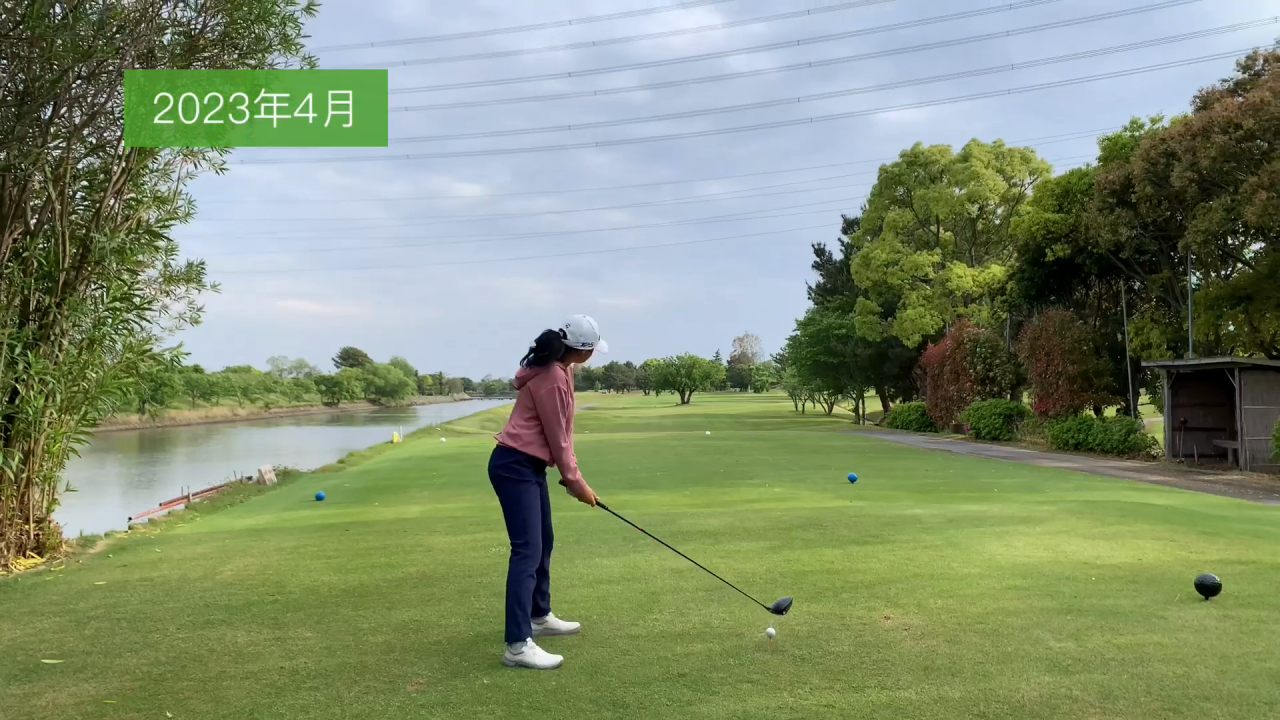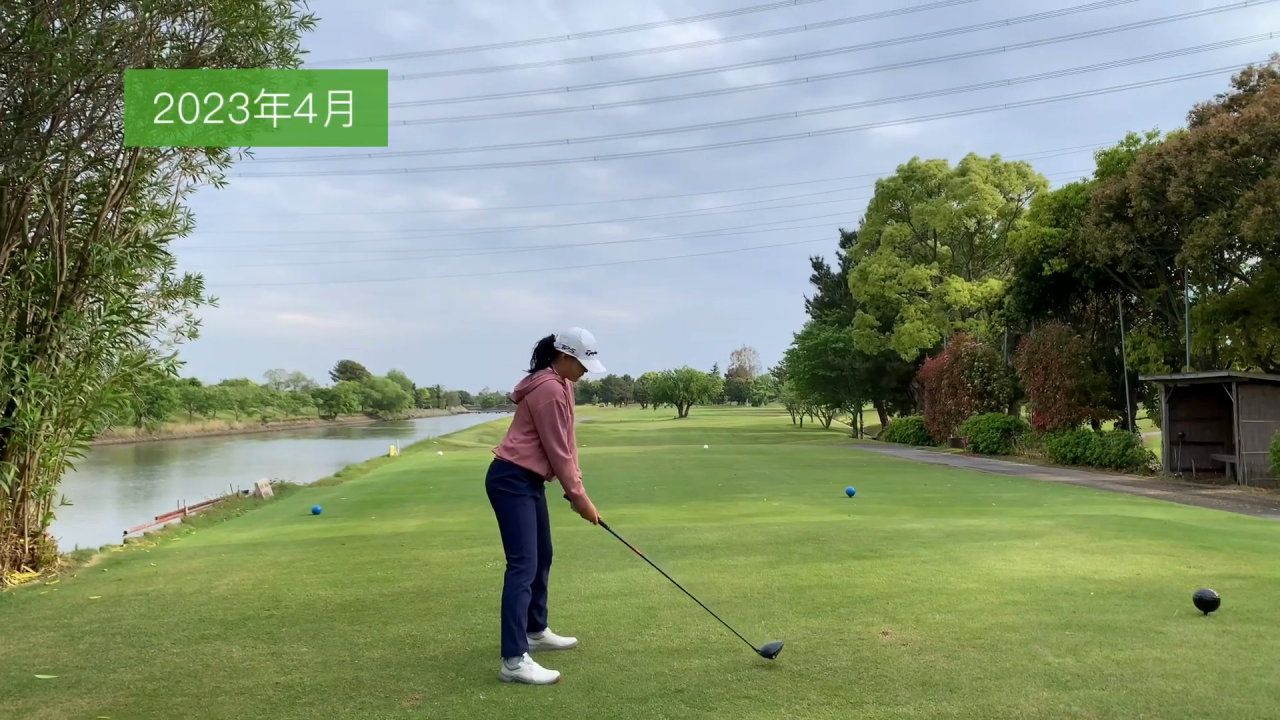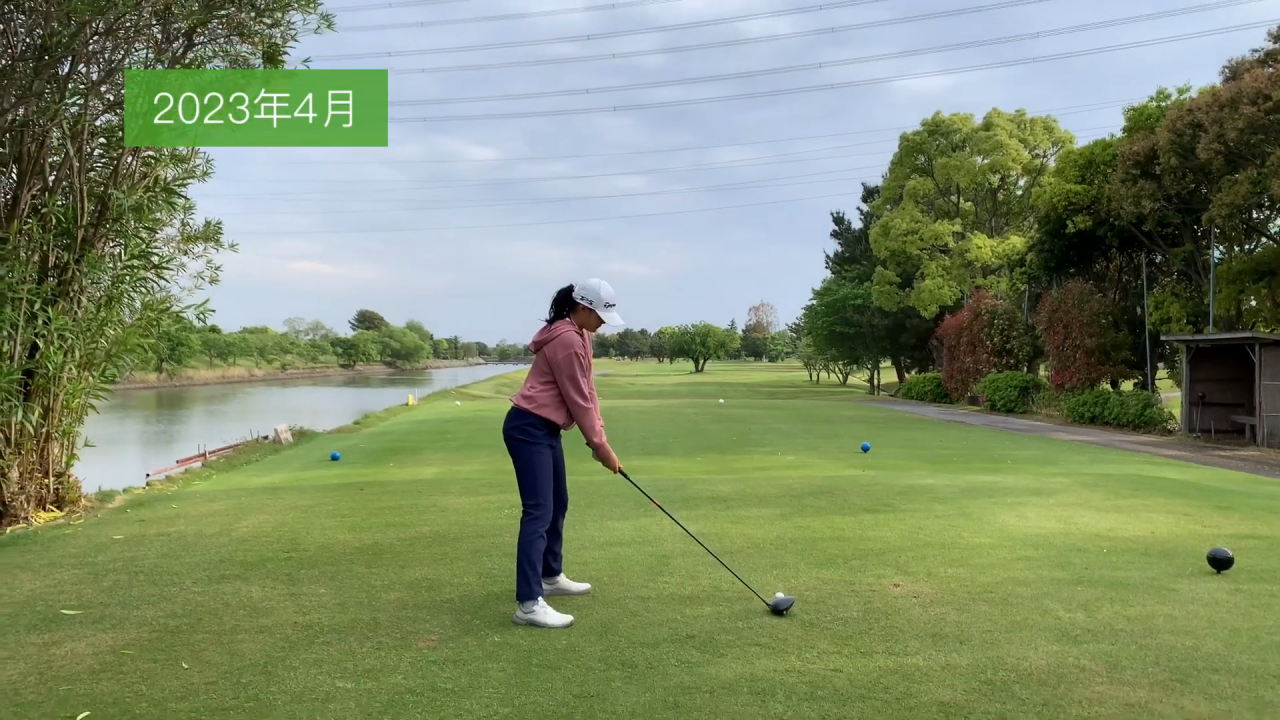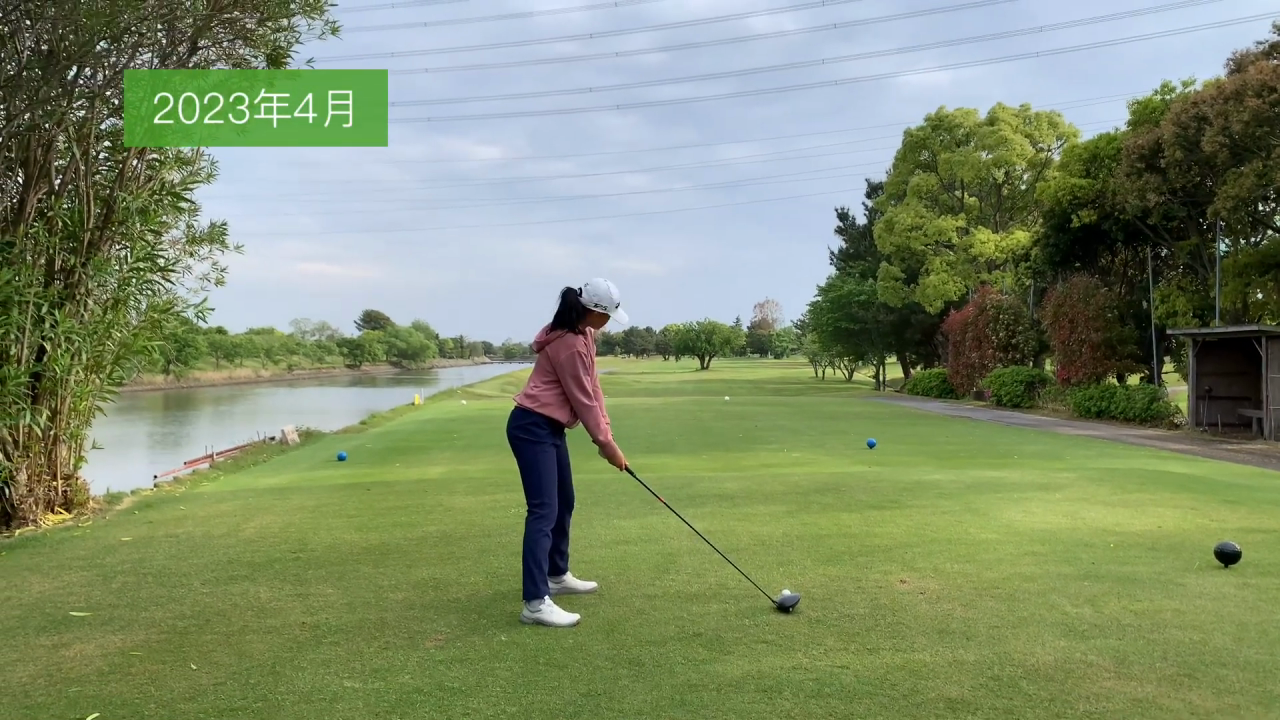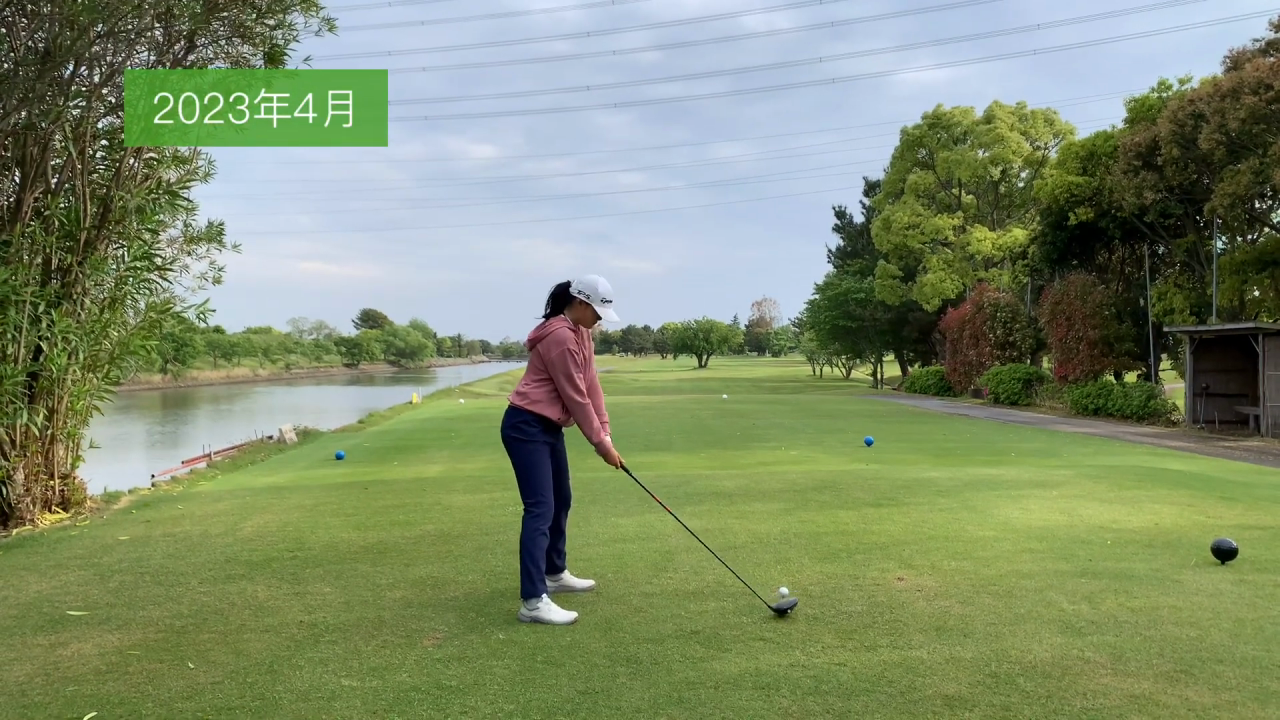
dt=1s
person 1, frame 1
left shoulder: (560, 370)
right shoulder: (551, 378)
left elbow: (563, 431)
right elbow: (557, 437)
left wrist: (572, 474)
right wrist: (576, 482)
left hip: (530, 465)
right hip: (515, 465)
left knee: (543, 542)
right knee: (528, 549)
left ankle: (539, 617)
right ankle: (518, 645)
person 1, frame 2
left shoulder: (560, 384)
right shoulder: (548, 390)
left elbow: (567, 443)
right elbow: (557, 451)
left wrist: (578, 488)
right wrist: (580, 498)
left hip: (529, 480)
right hip: (512, 480)
left knee: (542, 557)
right knee: (523, 565)
left ankle: (536, 632)
right ankle: (514, 660)
person 1, frame 3
left shoulder: (578, 334)
right shoulder: (567, 341)
left elbow: (588, 390)
right elbow: (578, 401)
left wrist: (600, 434)
right wrist: (601, 446)
left hip: (545, 428)
right hip: (529, 428)
left knee: (557, 504)
right knee: (538, 511)
left ankle: (550, 577)
right ankle: (528, 603)
person 1, frame 4
left shoulder: (582, 333)
right shoulder: (569, 342)
left elbow: (593, 387)
right elbow: (582, 399)
left wrist: (607, 433)
right wrist: (606, 443)
left hip: (549, 427)
right hip: (532, 427)
left knee: (564, 502)
right knee: (543, 510)
left ankle: (557, 575)
right ankle: (536, 602)
person 1, frame 5
left shoulder: (582, 333)
right shoulder: (560, 338)
left elbow: (590, 385)
right elbow: (575, 397)
left wrist: (605, 431)
right wrist: (600, 442)
left hip: (550, 427)
right hip: (526, 426)
left knee: (561, 503)
right knee: (541, 509)
left ankle: (555, 574)
right ankle: (533, 601)
